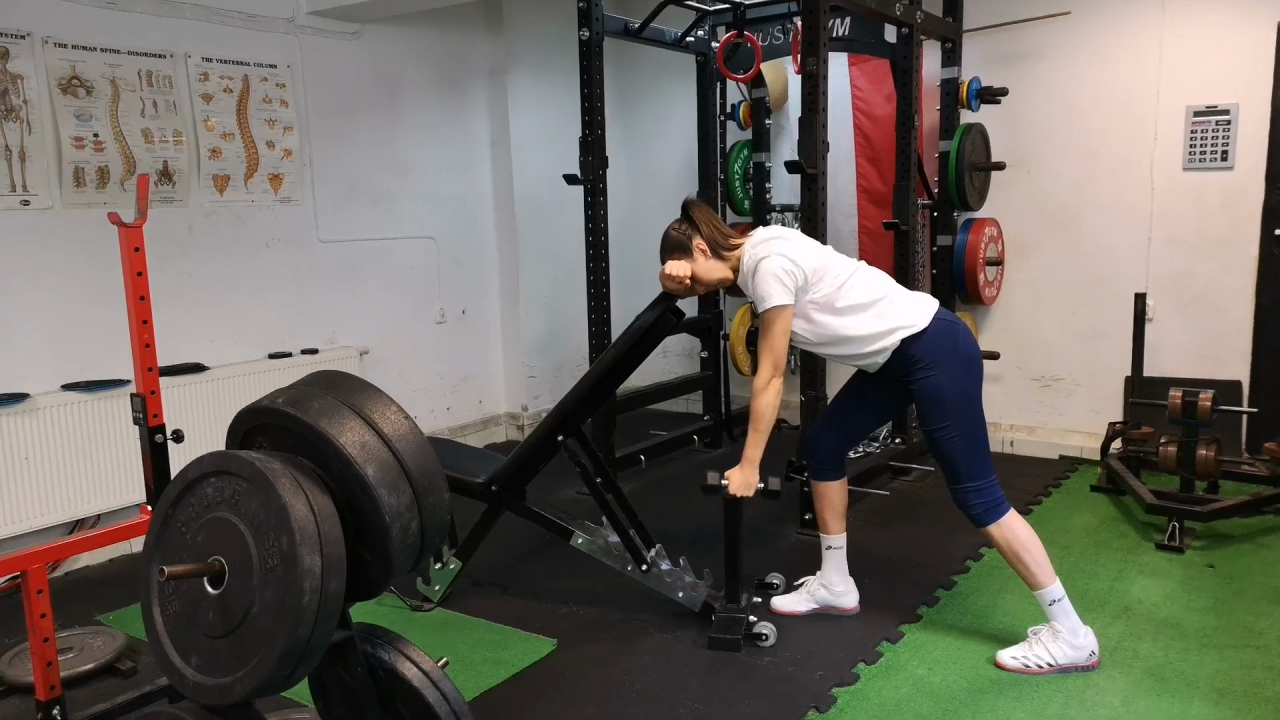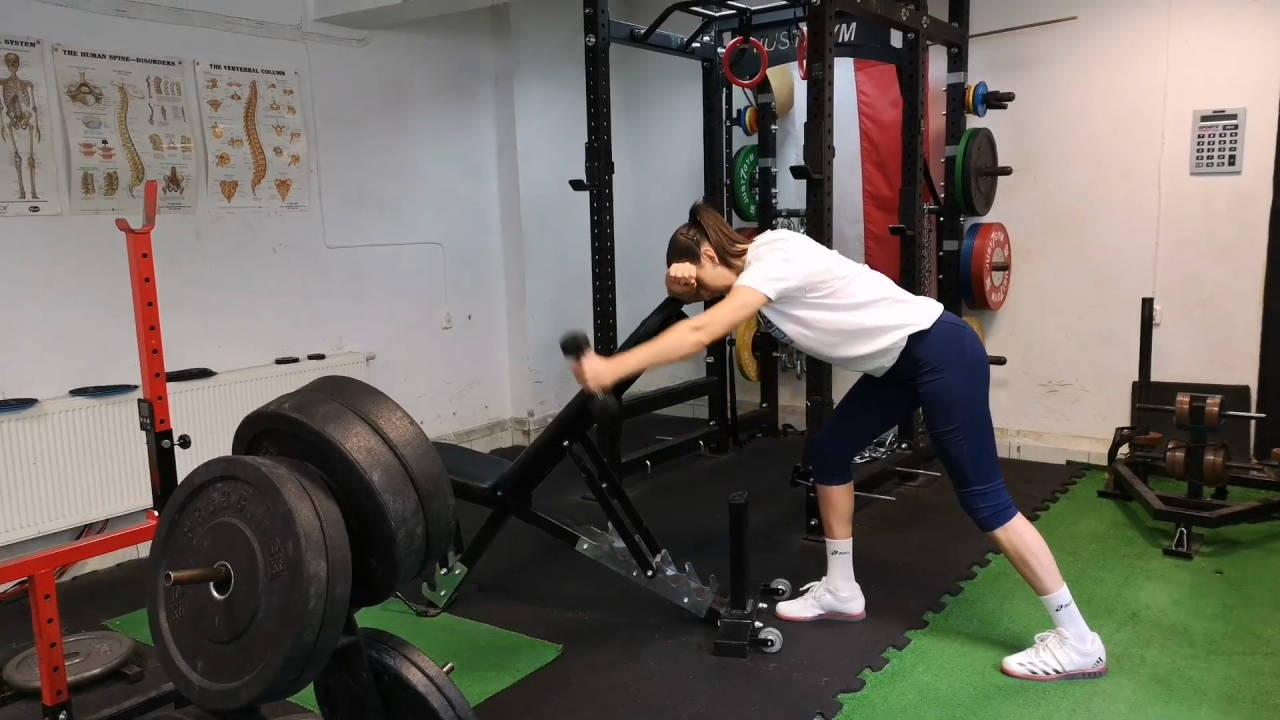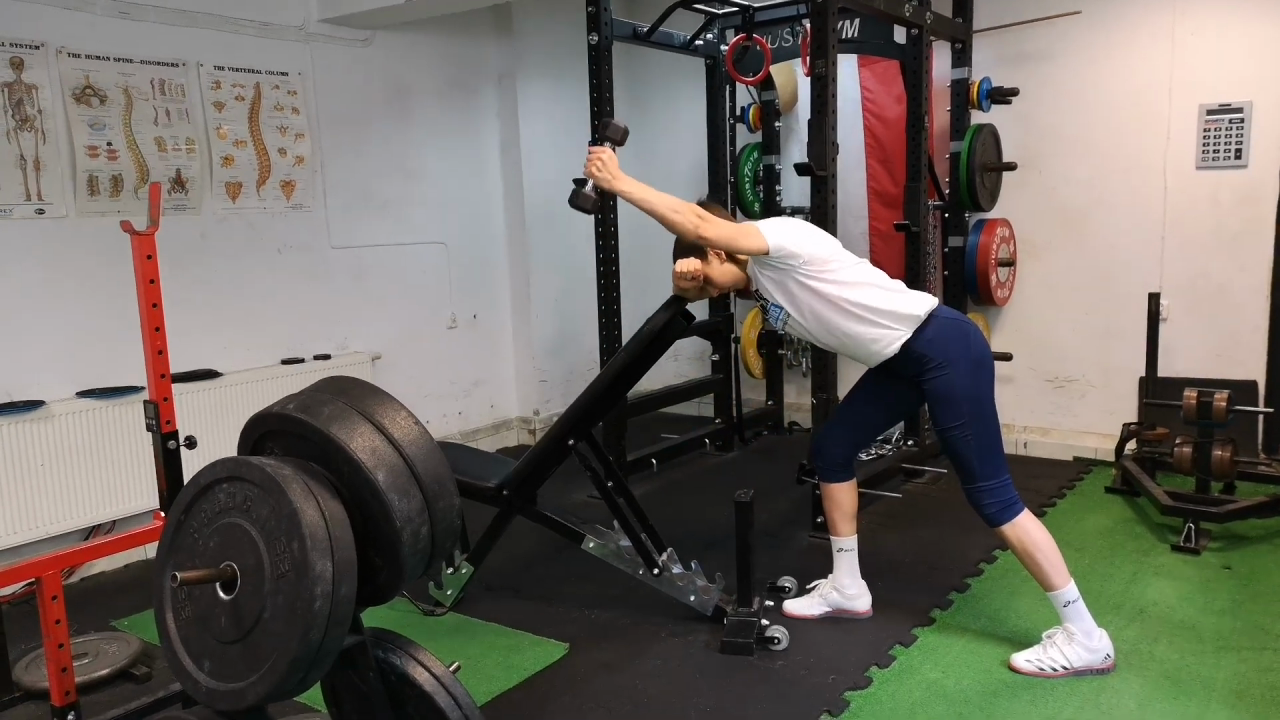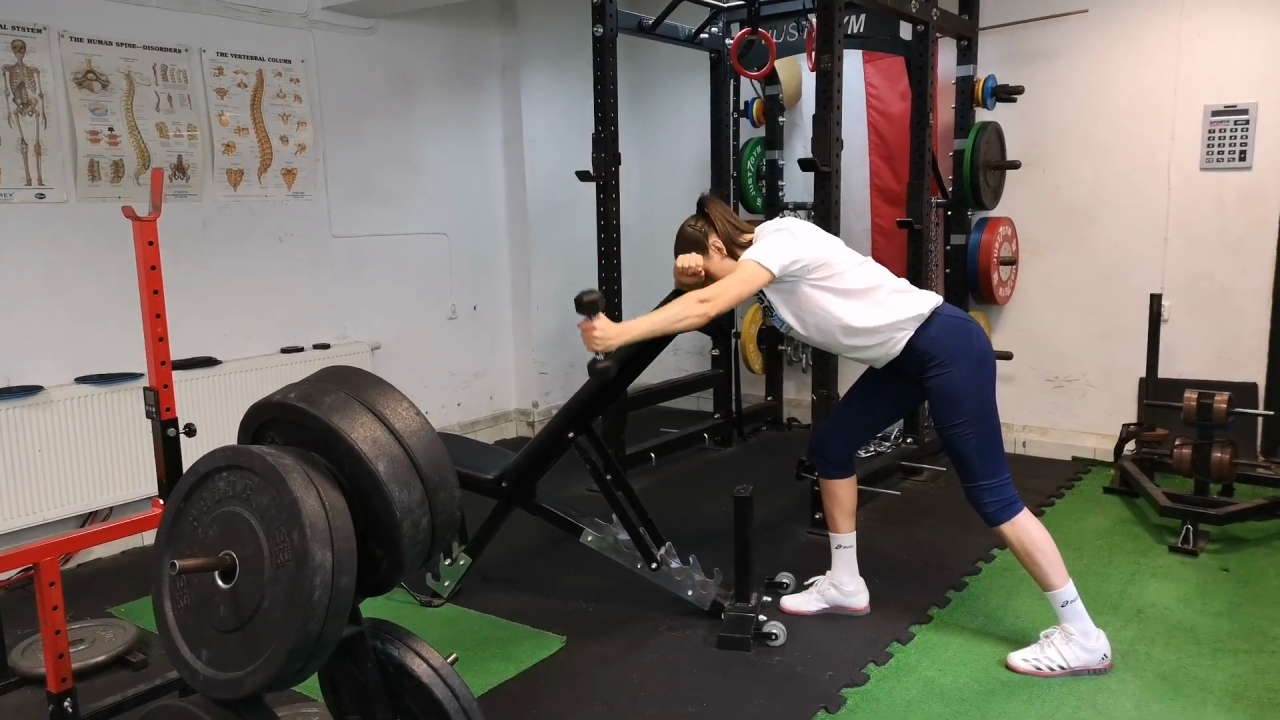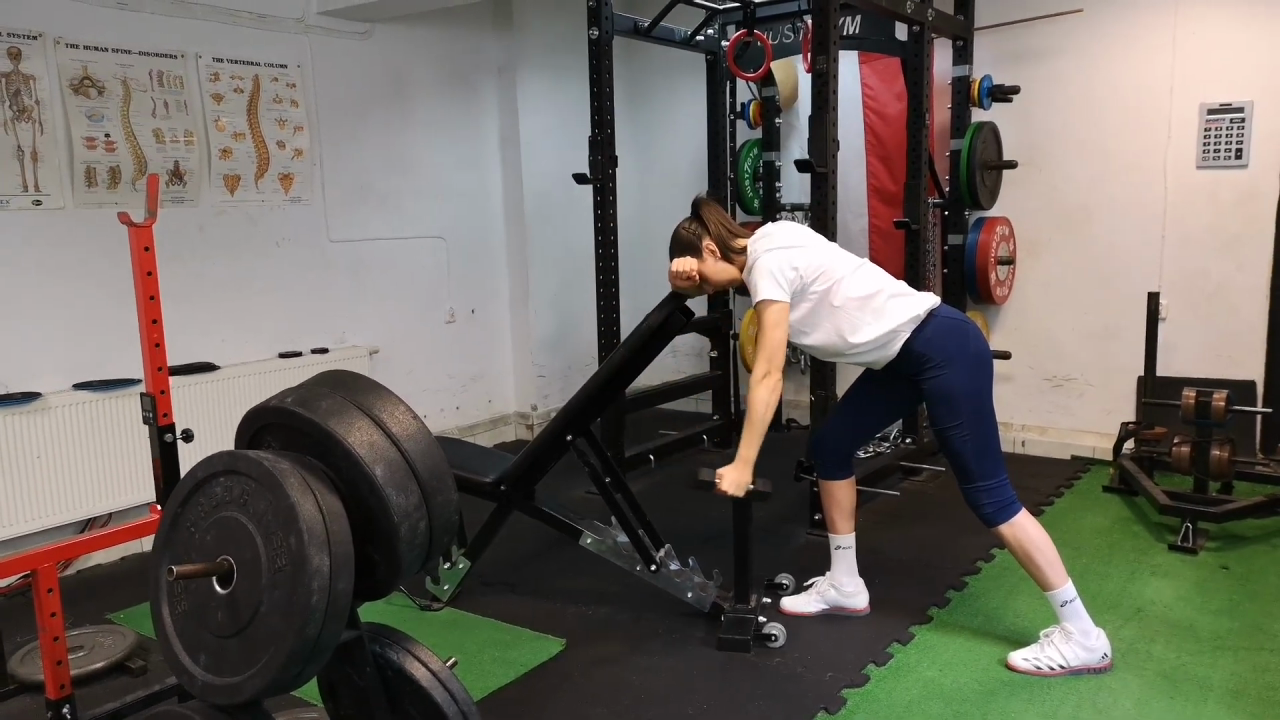
dt=1s
person 1, frame 1
left shoulder: (768, 265)
right shoulder: (753, 250)
left elbow: (771, 376)
left wrist: (748, 465)
right wrist: (678, 277)
left hip: (934, 349)
right hip: (895, 354)
left knee: (975, 494)
right knee: (823, 447)
left ankle: (1070, 635)
right ankle: (835, 585)
person 1, frame 2
left shoulder: (773, 262)
right shoulder: (758, 258)
left elbow: (702, 334)
right elbow: (696, 306)
left wrist: (614, 369)
right wrist: (684, 282)
left hip: (941, 354)
right hip: (900, 361)
left knee: (983, 499)
right knee: (828, 452)
left ankle: (1077, 642)
right ankle: (841, 591)
person 1, frame 3
left shoulder: (777, 238)
right shoulder: (758, 280)
left elbow: (699, 225)
right elbow: (691, 287)
left wrist: (617, 183)
right wrist: (687, 277)
left hip: (945, 348)
right hip: (901, 360)
left knee: (990, 494)
right knee: (831, 449)
left ankle: (1085, 637)
right ankle: (847, 587)
person 1, frame 4
left shoulder: (777, 243)
right shoulder: (763, 257)
left elbow: (709, 307)
right elbow: (702, 292)
left wrist: (622, 333)
right wrist: (690, 270)
left hip: (946, 346)
right hip: (902, 356)
left knee: (990, 493)
right knee: (830, 447)
left ankle: (1082, 637)
right ankle: (845, 585)
person 1, frame 5
left shoulder: (768, 260)
right shoulder: (762, 250)
left elbow: (768, 374)
right elbow: (687, 284)
left wrist: (742, 466)
right wrist: (685, 275)
left hip: (944, 348)
right hip: (902, 356)
left knee: (987, 494)
right knee: (830, 446)
left ankle: (1083, 637)
right ankle: (845, 586)
